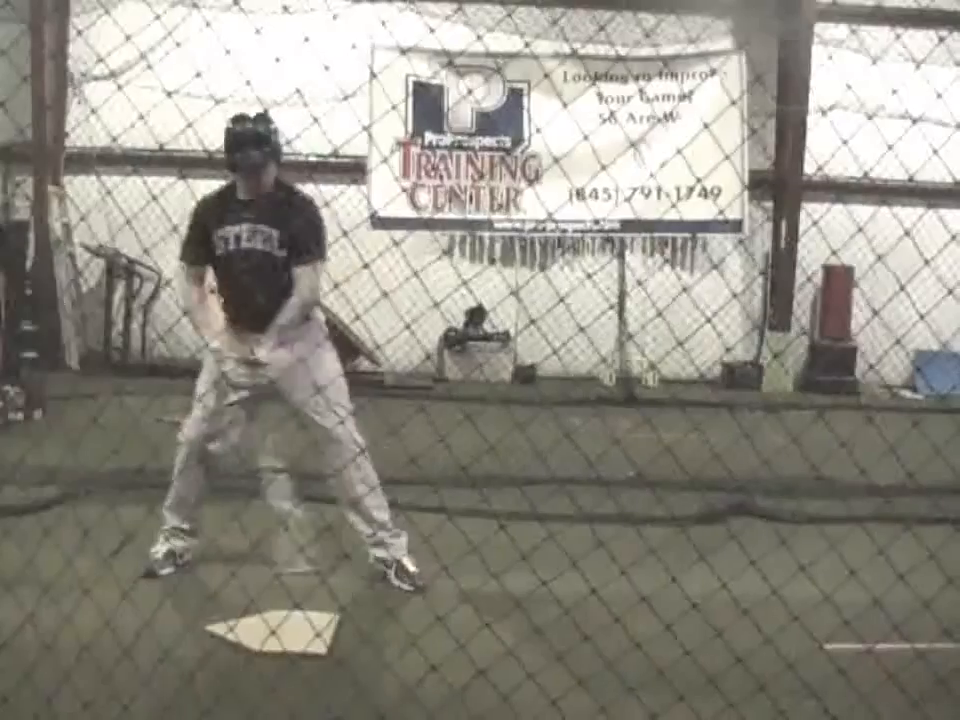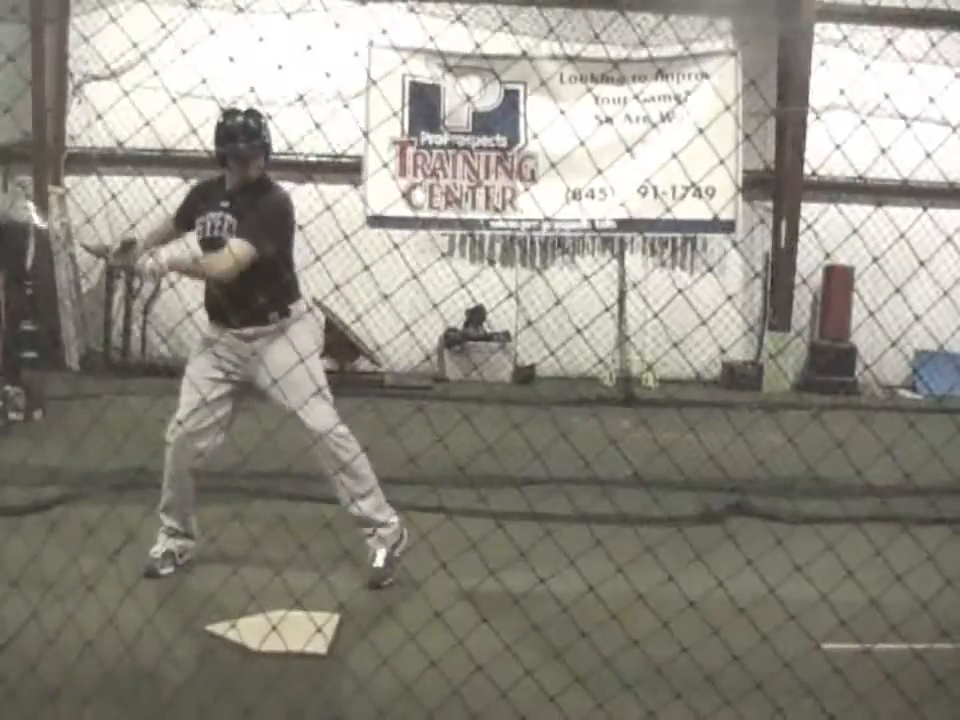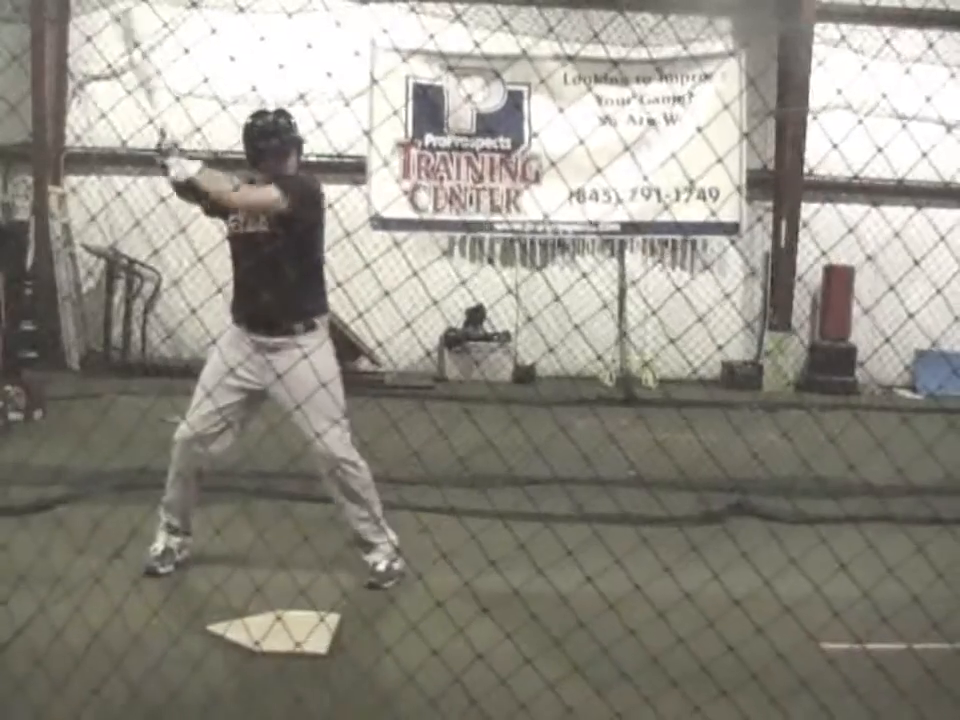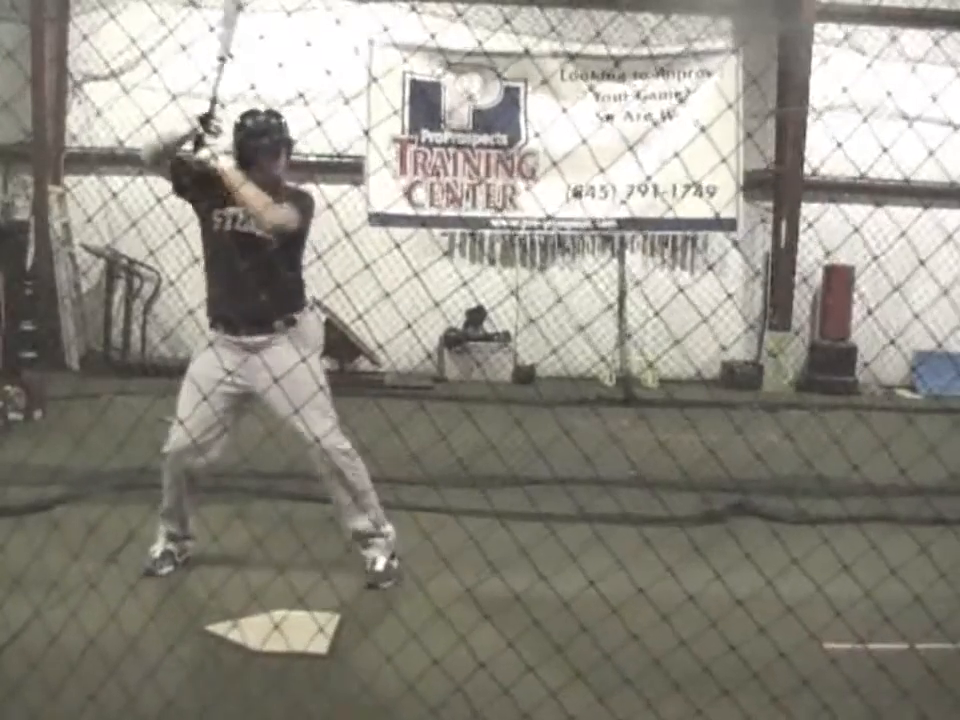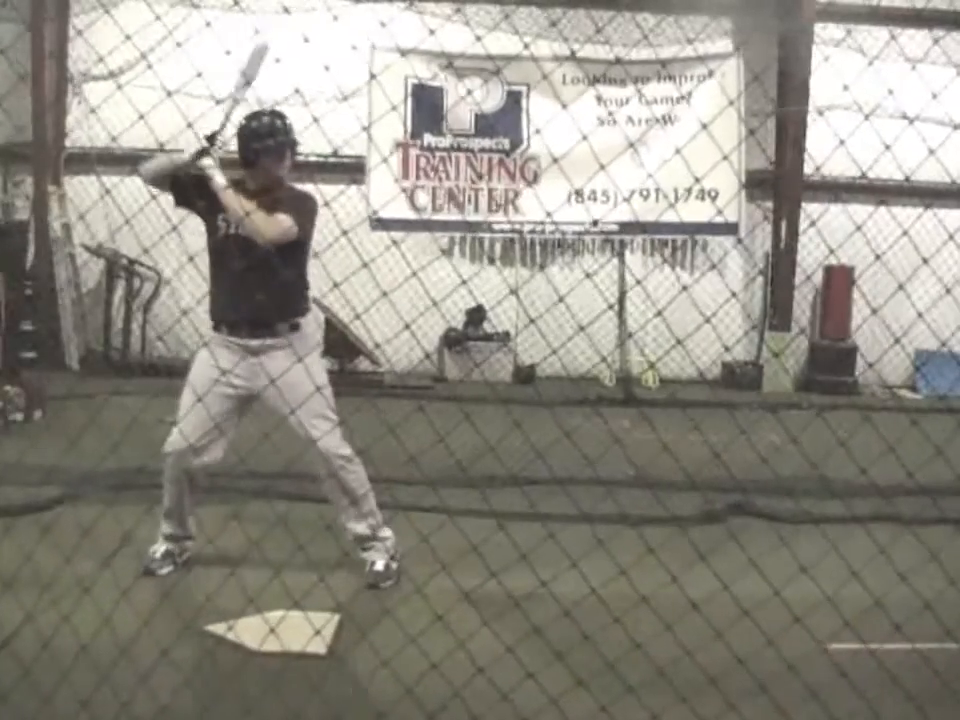
dt=0.3s
person 1, frame 1
left shoulder: (299, 209)
right shoulder: (211, 210)
left elbow: (307, 290)
right elbow: (192, 284)
left wrist: (271, 346)
right wrist: (215, 339)
left hip: (297, 338)
right hip: (236, 339)
left knee: (344, 439)
right knee: (195, 439)
left ankle: (388, 547)
right ankle: (176, 538)
person 1, frame 2
left shoulder: (272, 202)
right shoulder: (203, 193)
left elbow: (225, 267)
right elbow: (168, 235)
left wrist: (168, 260)
right wrist: (145, 246)
left hip: (279, 332)
right hip: (222, 335)
left knee: (327, 429)
right knee: (183, 437)
left ankle: (384, 532)
right ankle: (175, 539)
person 1, frame 3
left shoulder: (305, 191)
right shoulder: (239, 189)
left elbow: (247, 201)
right elbow: (189, 190)
left wrist: (194, 170)
right wrist: (176, 164)
left hip: (301, 343)
right hip: (243, 340)
left knee: (336, 449)
right knee: (191, 438)
left ankle: (382, 547)
right ankle: (173, 537)
person 1, frame 4
left shoulder: (298, 200)
right shoulder: (209, 187)
left elbow: (272, 220)
right elbow: (151, 157)
left wrist: (226, 169)
right wrist: (186, 137)
left hip: (284, 343)
right hip: (222, 345)
left knee: (330, 443)
right knee: (180, 449)
left ankle: (379, 539)
right ankle: (173, 539)
person 1, frame 5
left shoulder: (300, 203)
right shoulder: (211, 192)
left elbow: (268, 232)
right elbow: (148, 173)
left wrist: (218, 181)
right wrist: (190, 161)
left hip: (287, 346)
right hip: (225, 346)
left knee: (332, 449)
right knee: (180, 449)
left ankle: (378, 544)
right ankle: (174, 540)
